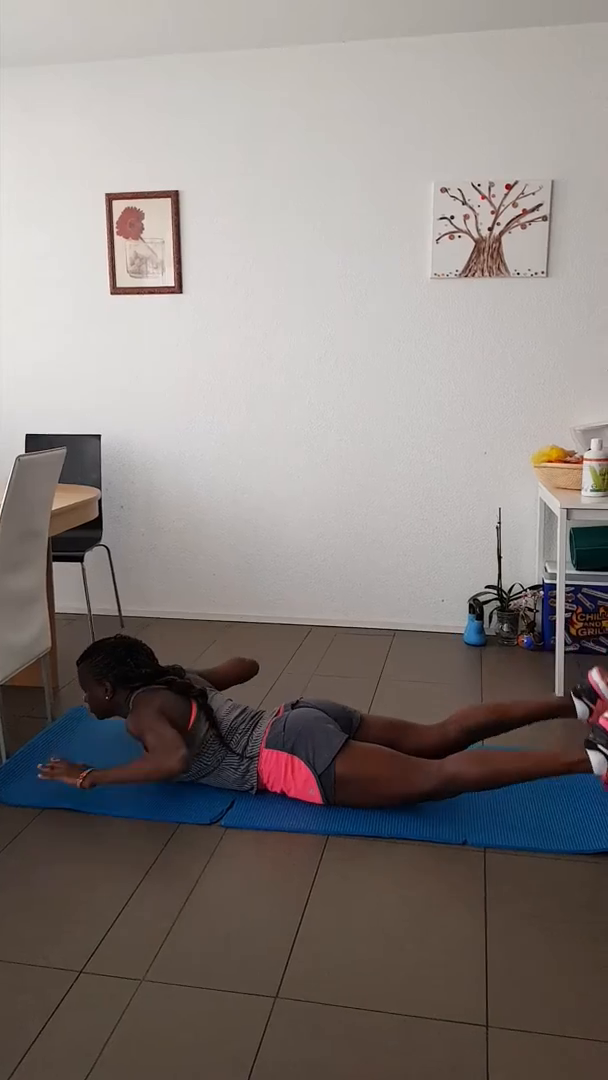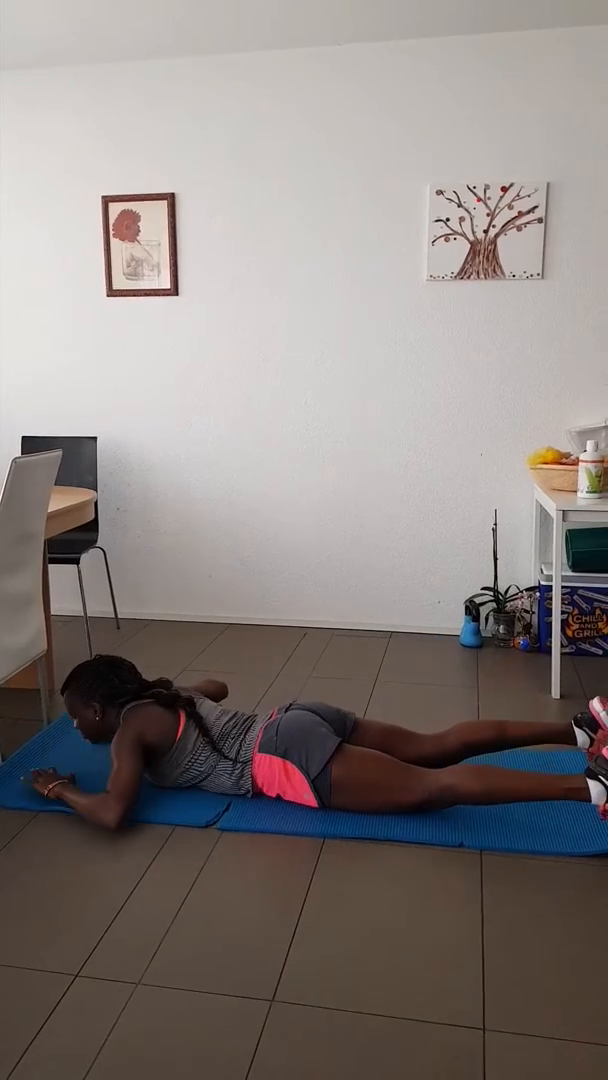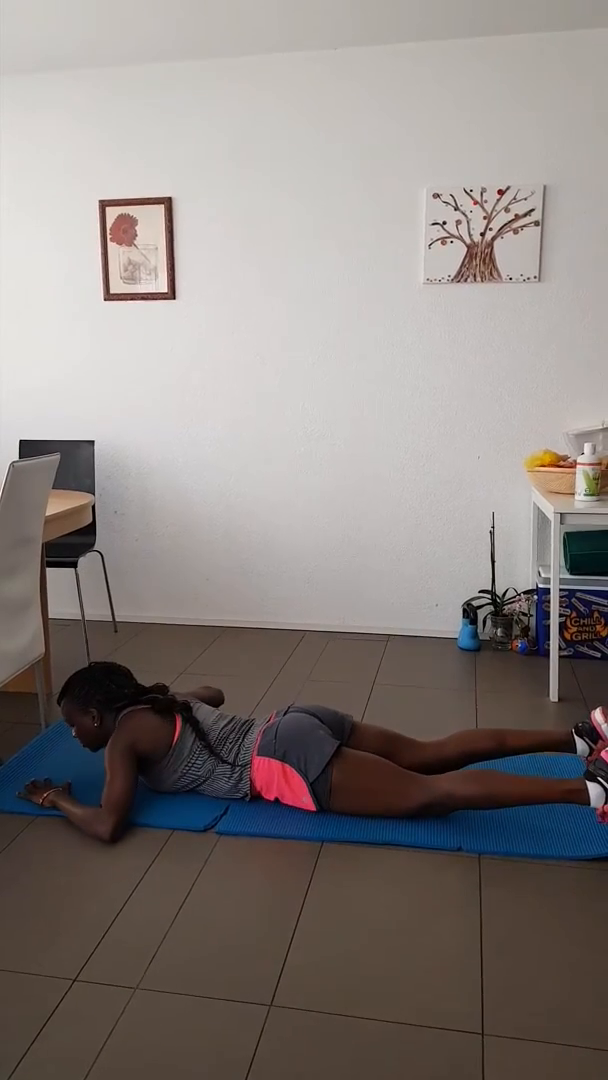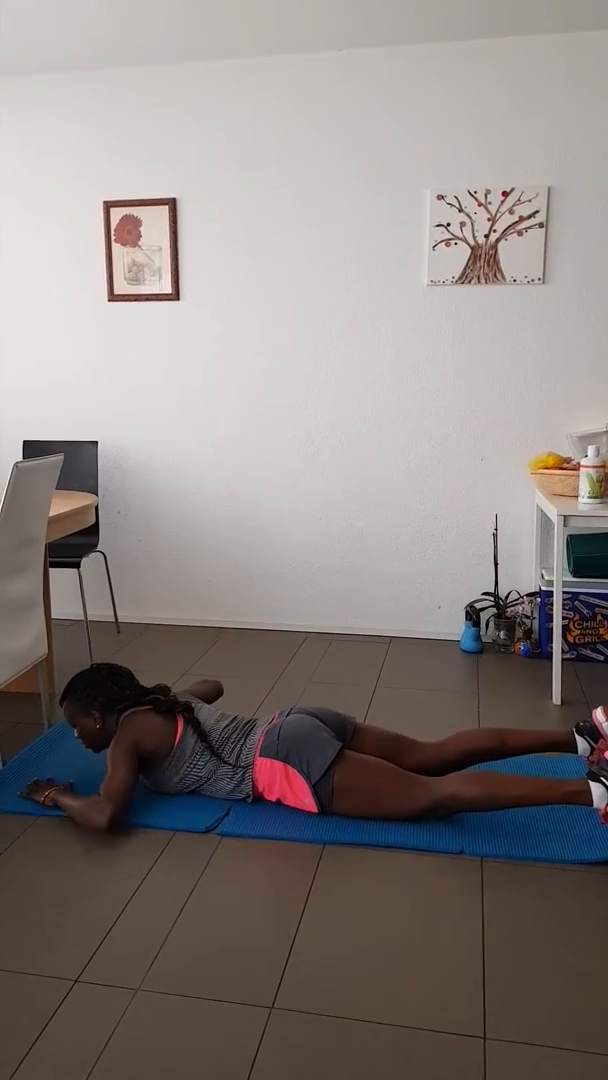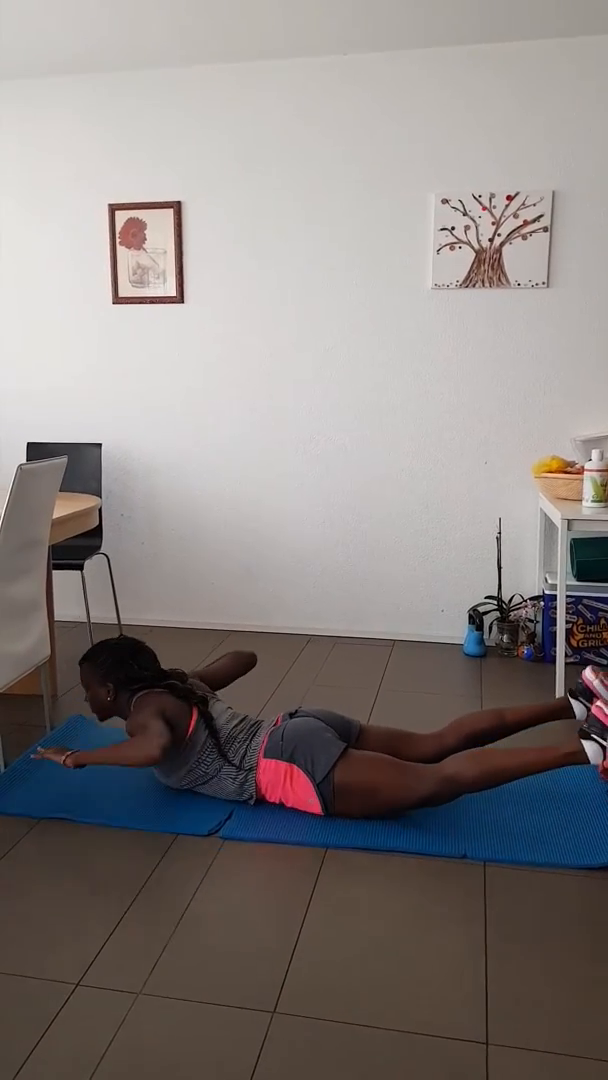
dt=0.4s
person 1, frame 1
left shoulder: (142, 711)
right shoulder: (181, 681)
left elbow: (176, 759)
right elbow: (246, 665)
left wrist: (90, 777)
left hip: (298, 758)
right hip: (305, 721)
left knee: (441, 777)
right knee: (443, 738)
person 1, frame 2
left shoulder: (129, 730)
right shoulder: (167, 696)
left elbow: (113, 813)
right elbow: (219, 686)
left wrist: (61, 790)
left hip: (292, 762)
right hip: (300, 724)
left knee: (435, 787)
right knee: (436, 748)
person 1, frame 3
left shoulder: (124, 736)
right shoulder: (163, 702)
left elbow: (108, 825)
right elbow: (214, 692)
left wrist: (59, 800)
left hip: (289, 763)
right hip: (300, 727)
left knee: (432, 793)
right knee: (432, 755)
person 1, frame 4
left shoulder: (128, 735)
right shoulder: (166, 702)
left elbow: (105, 816)
right elbow: (213, 683)
left wrist: (58, 797)
left hip: (293, 766)
right hip: (301, 729)
left knee: (435, 796)
right knee: (435, 756)
person 1, frame 5
left shoulder: (144, 709)
right shoulder: (182, 686)
left elbow: (155, 749)
right elbow: (244, 656)
left wrist: (81, 757)
left hip: (297, 768)
right hip: (305, 731)
left knee: (437, 781)
right knee: (438, 746)
